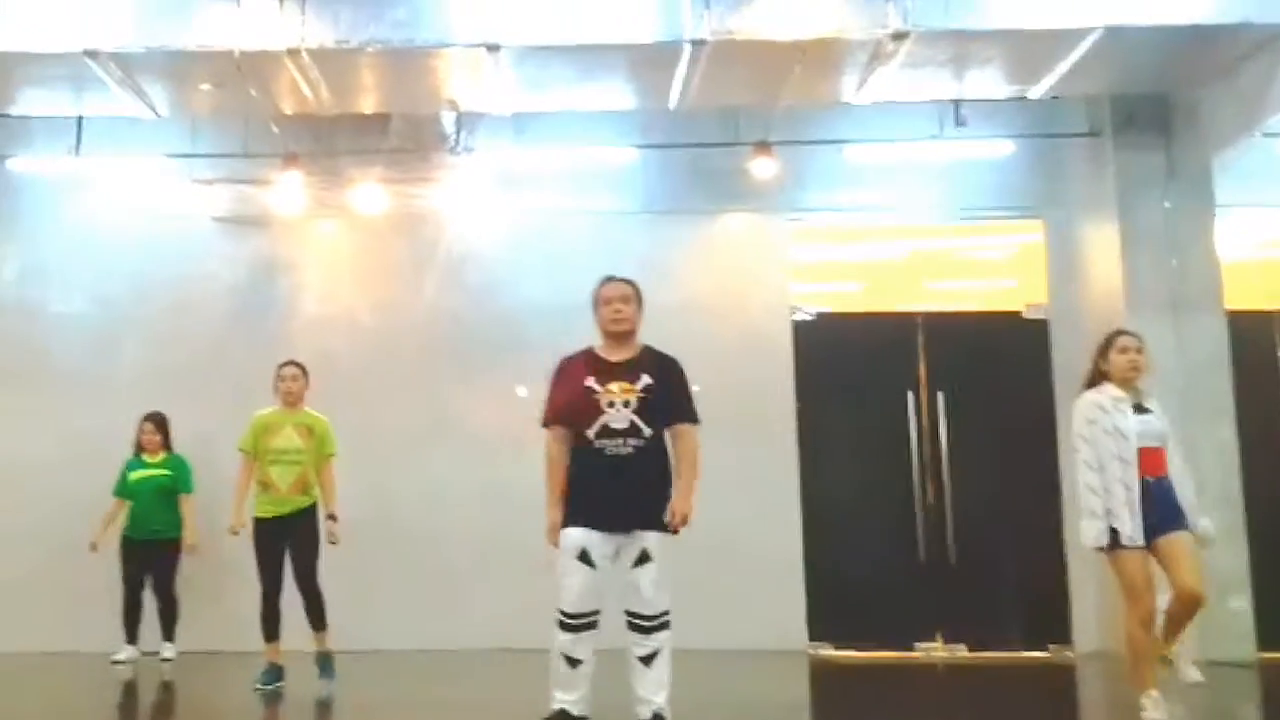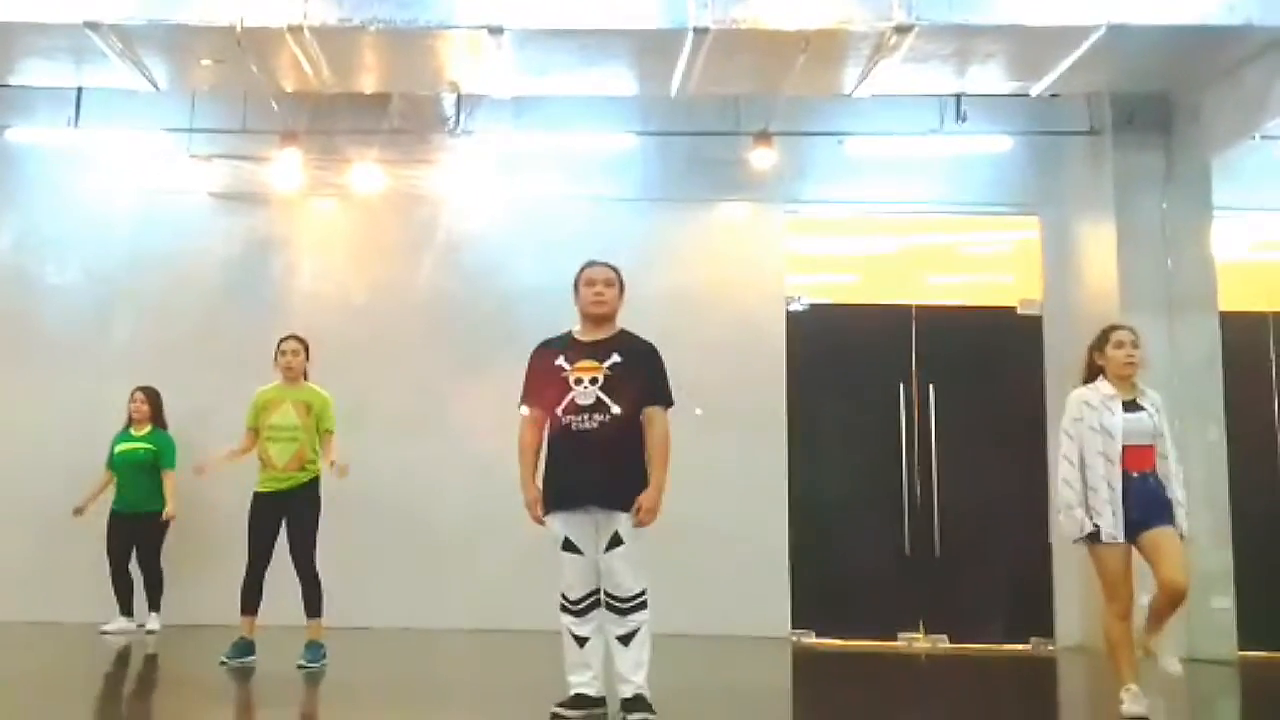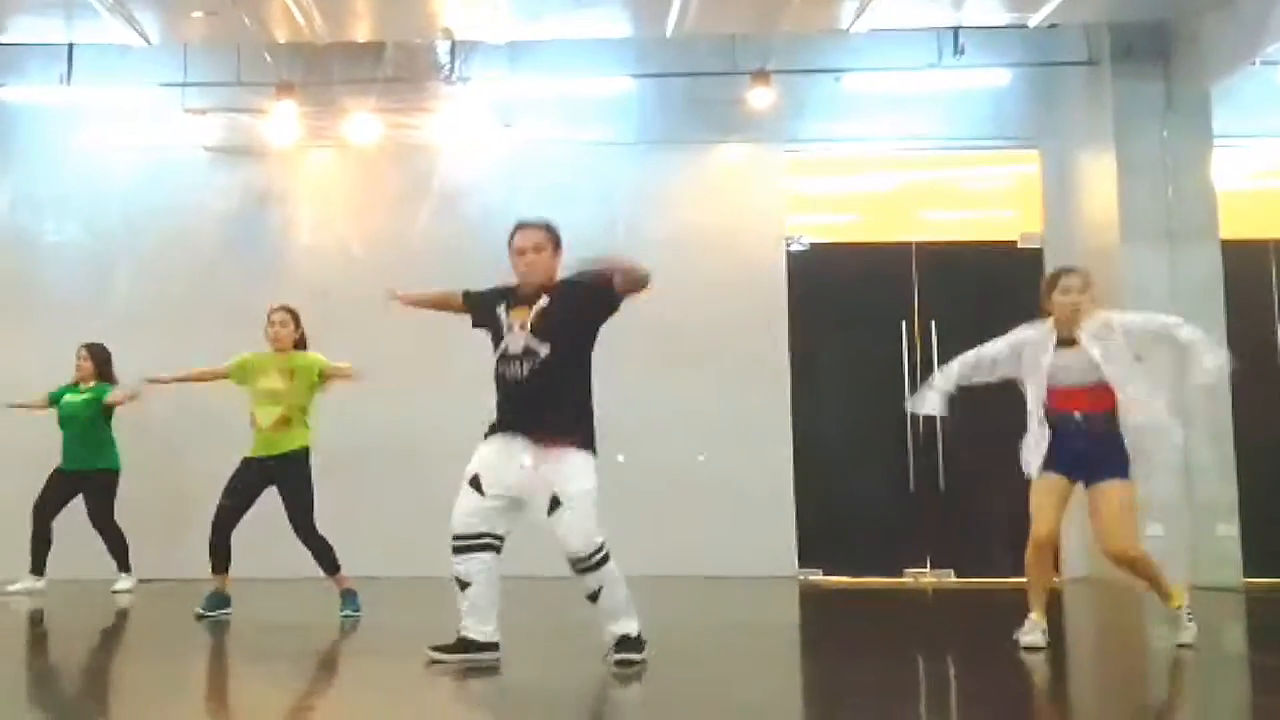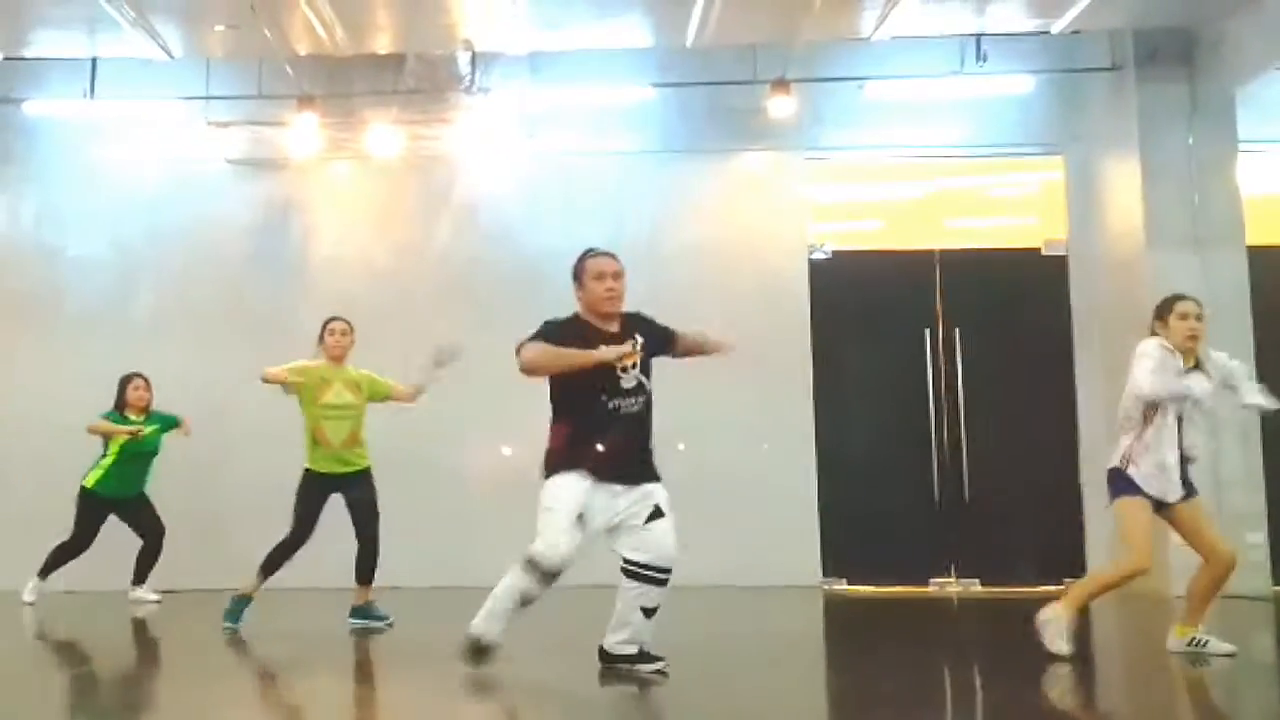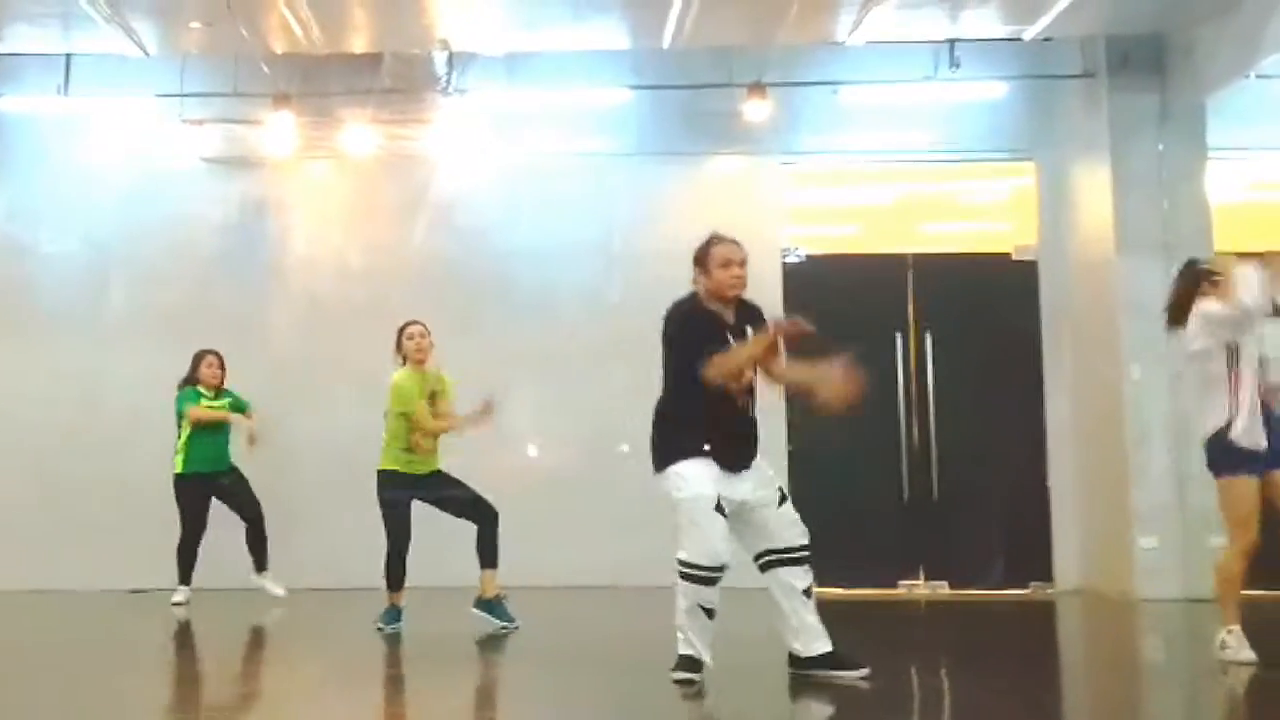
dt=1s
person 1, frame 1
left shoulder: (665, 369)
right shoulder: (573, 369)
left elbow: (684, 437)
right elbow: (558, 441)
left wrist: (683, 495)
right wrist: (554, 507)
left hip: (647, 513)
right hip: (586, 513)
left knee: (649, 613)
right knee: (575, 609)
person 1, frame 2
left shoulder: (640, 353)
right shoulder: (548, 353)
left elbow: (656, 422)
right elbow: (531, 420)
left wrist: (655, 486)
right wrist: (528, 482)
left hip: (622, 493)
right hip: (566, 494)
left knee: (625, 592)
right knee: (576, 595)
person 1, frame 3
left shoulder: (577, 294)
right shoulder: (499, 301)
left elbow: (633, 279)
right elbow: (453, 301)
left wrist: (628, 273)
right wrist: (412, 296)
left hip: (563, 445)
right hip: (506, 442)
left knee: (581, 545)
right knee: (469, 528)
left ankle: (626, 632)
right ankle: (478, 636)
person 1, frame 4
left shoulder: (641, 328)
right shoulder: (562, 332)
left elbow: (680, 341)
right elbow: (530, 360)
left wrist: (705, 344)
right wrist: (601, 355)
left hip: (639, 476)
right hip: (578, 471)
left knee: (655, 562)
right knee: (551, 556)
left ankle: (622, 647)
right ankle: (484, 633)
person 1, frame 5
left shoulder: (749, 315)
right shoulder: (686, 317)
left elbow: (778, 369)
right elbow: (720, 374)
left wrist: (822, 379)
right wrist: (773, 339)
left hip: (740, 455)
right hip: (689, 454)
left knee: (789, 543)
right knee: (706, 552)
left ankle: (810, 650)
right ankle: (691, 652)
person 2, frame 1
left shoulder: (1153, 407)
right shoulder: (1092, 404)
left elbow: (1171, 463)
right elbow: (1089, 465)
left wrist: (1195, 515)
right wrist: (1094, 521)
left hip: (1164, 503)
right hip: (1123, 510)
left knee: (1192, 589)
right knee: (1141, 608)
left ankle: (1165, 644)
person 2, frame 2
left shoulder: (1153, 400)
right shoulder: (1083, 400)
left elbow: (1167, 456)
right elbow: (1070, 461)
left wrist: (1179, 505)
right wrist: (1074, 512)
left hip: (1152, 498)
right hip: (1107, 503)
left knee: (1177, 582)
right knee: (1119, 603)
left ankle: (1151, 635)
right ankle: (1129, 688)
person 2, frame 3
left shoulder: (1109, 326)
right shoulder: (1030, 338)
left elbow: (1167, 327)
right elbow: (977, 358)
left wrist: (1203, 351)
right wrist: (938, 387)
left hip: (1102, 442)
right hip: (1055, 444)
left knee: (1119, 546)
right knee: (1042, 534)
left ankle: (1176, 600)
right ankle: (1036, 618)
person 2, frame 4
left shoulder: (1209, 361)
right shoulder: (1152, 351)
left elbow: (1236, 375)
right elbow: (1146, 389)
right wrist: (1195, 387)
left hip: (1174, 476)
right hip: (1134, 473)
left knee: (1222, 557)
right knee: (1138, 561)
left ankle: (1186, 631)
right ankle: (1060, 613)
person 2, frame 5
left shoulder: (1234, 321)
right shoulder: (1209, 316)
right wrist: (1246, 272)
right hip: (1232, 437)
right knee: (1244, 541)
right ankle: (1230, 631)
person 3, frame 1
left shoulder: (319, 424)
right shoulder: (260, 422)
left elbow: (325, 474)
right elbow: (246, 469)
left wrist: (331, 516)
right wrist: (237, 510)
left hip: (303, 513)
right hip: (266, 516)
left knee: (307, 583)
right knee: (270, 590)
left ankle: (323, 652)
right ankle: (273, 665)
person 3, frame 2
left shoulder: (319, 399)
right shoulder: (262, 397)
left elbow: (327, 443)
right elbow: (249, 440)
left wrist: (333, 461)
right wrist: (221, 459)
left hip: (303, 489)
right hip: (266, 490)
left knee: (304, 564)
right knee: (255, 565)
left ankle: (315, 643)
right ankle: (245, 640)
person 3, frame 3
left shoulder: (308, 362)
right shoulder: (253, 362)
left elbow: (340, 370)
right elbow: (212, 372)
left wrist: (341, 371)
right wrist: (171, 378)
left hip: (293, 457)
right hip: (258, 458)
left knee: (305, 529)
right knee: (222, 524)
left ankle: (347, 592)
right ankle: (220, 594)
person 3, frame 4
left shoulder: (364, 380)
right shoulder: (305, 371)
left elbow: (408, 395)
right elbow: (267, 375)
left wrist: (433, 369)
right wrist: (287, 378)
left hip: (357, 470)
right hip: (318, 471)
left knee: (369, 536)
right knee: (297, 537)
left ankle: (361, 605)
right ankle: (246, 596)
person 3, frame 5
left shoulder: (436, 379)
right shoulder: (402, 382)
left elbow: (450, 418)
right elbow: (430, 427)
right wrist: (470, 417)
left hip: (429, 473)
right hip: (395, 474)
left knee: (487, 514)
right knee: (398, 543)
left ankle: (489, 597)
right ankle: (393, 606)
person 4, frame 1
left shoulder: (176, 464)
right shoulder: (131, 465)
left elbow: (185, 500)
right elbow: (119, 502)
left wrist: (189, 533)
right wrist: (101, 531)
left hip: (166, 538)
right hip: (133, 538)
left knee: (164, 590)
right knee: (131, 591)
left ankle: (168, 643)
right ankle: (130, 646)
person 4, frame 2
left shoulder: (161, 439)
right shoulder: (120, 438)
left elbow: (168, 474)
right elbow: (109, 474)
left wrist: (170, 504)
right wrist: (87, 501)
left hip: (151, 513)
right hip: (121, 511)
left knee: (149, 562)
right knee: (117, 563)
left ankle: (154, 614)
right ankle: (126, 618)
person 4, frame 3
left shoulder: (103, 390)
right shoulder: (68, 390)
left elbow: (115, 398)
right elbow: (45, 400)
left wrist: (126, 396)
right wrist: (20, 404)
left hip: (101, 467)
right hip: (69, 467)
left knee: (102, 520)
right knee: (41, 513)
left ankle: (126, 575)
right ankle: (36, 577)
person 4, frame 4
left shoulder: (158, 420)
right shoulder: (114, 419)
left elbow: (179, 422)
right elbow: (93, 427)
left wrist: (183, 426)
right wrist: (128, 429)
left hip: (131, 495)
right hip: (98, 492)
left knee: (156, 532)
right knee: (79, 542)
left ankle: (138, 587)
right ankle: (37, 582)
person 4, frame 5
left shoulder: (228, 397)
right shoulder: (187, 394)
left elbow: (251, 417)
right elbow: (194, 414)
left wrist: (249, 427)
right wrist: (230, 416)
left hip: (223, 470)
right hip: (190, 474)
left knee: (254, 514)
right knee: (192, 531)
left ankle: (262, 575)
right ankle: (183, 587)
